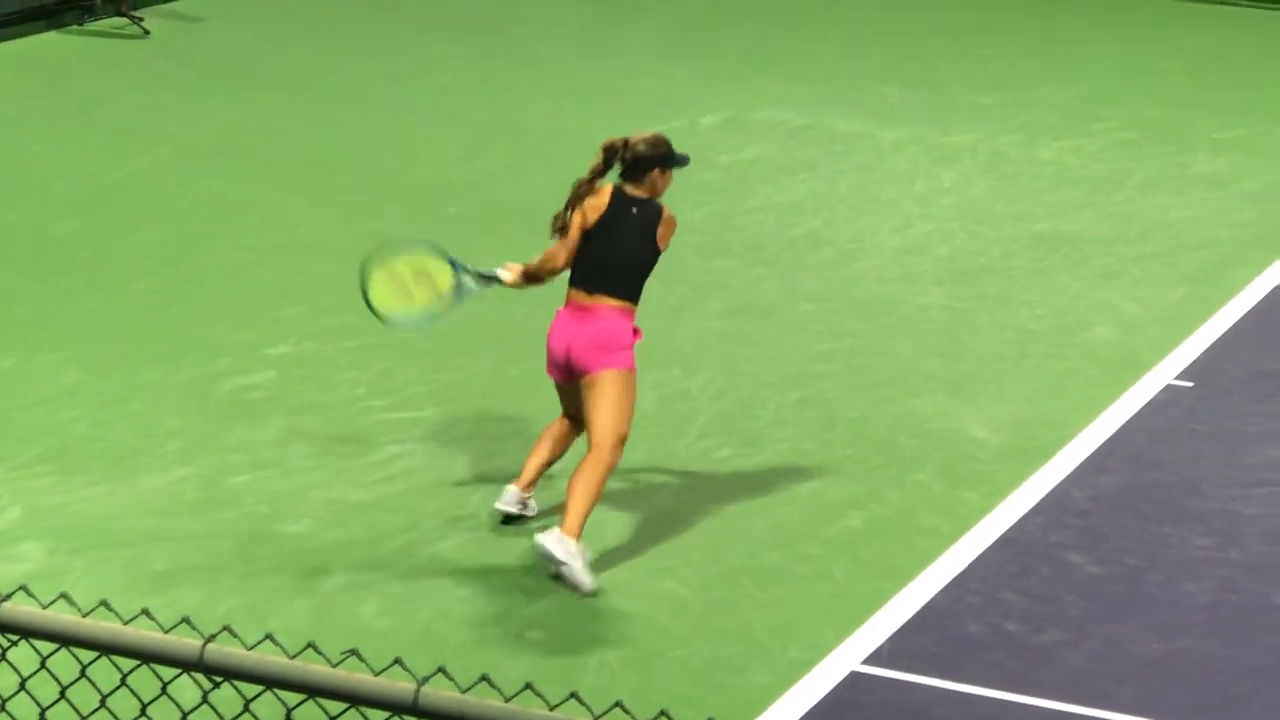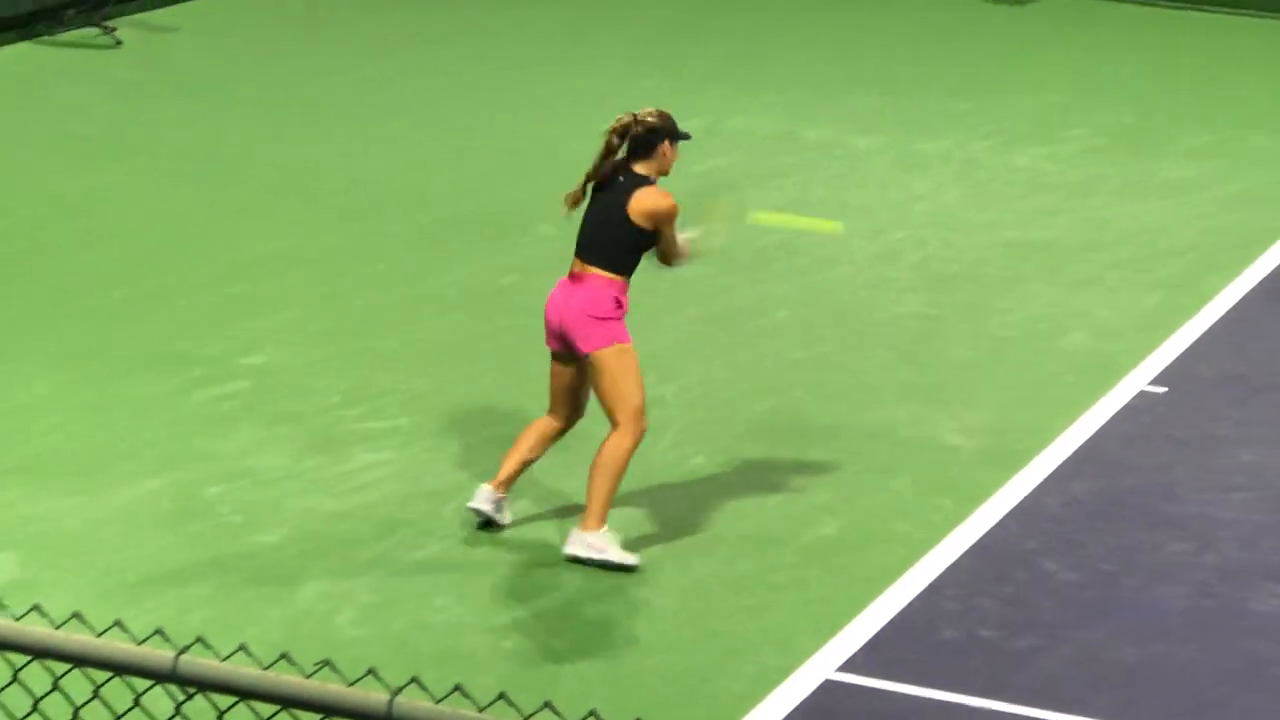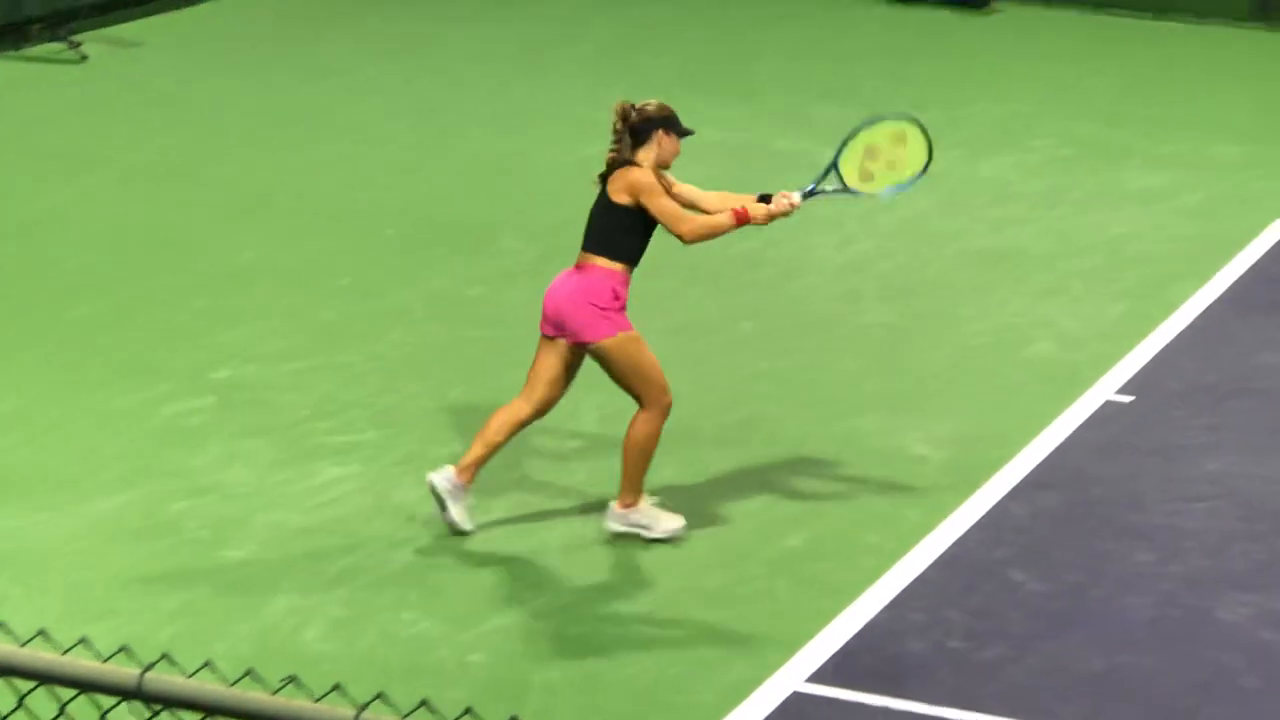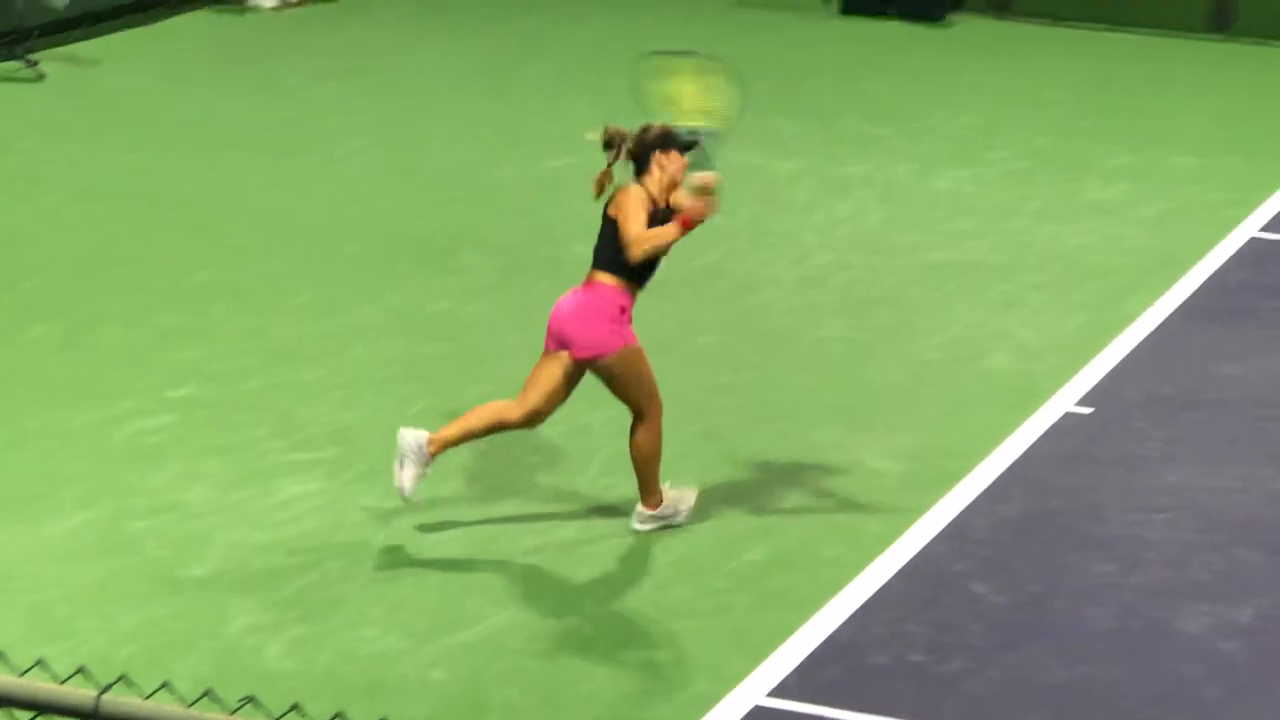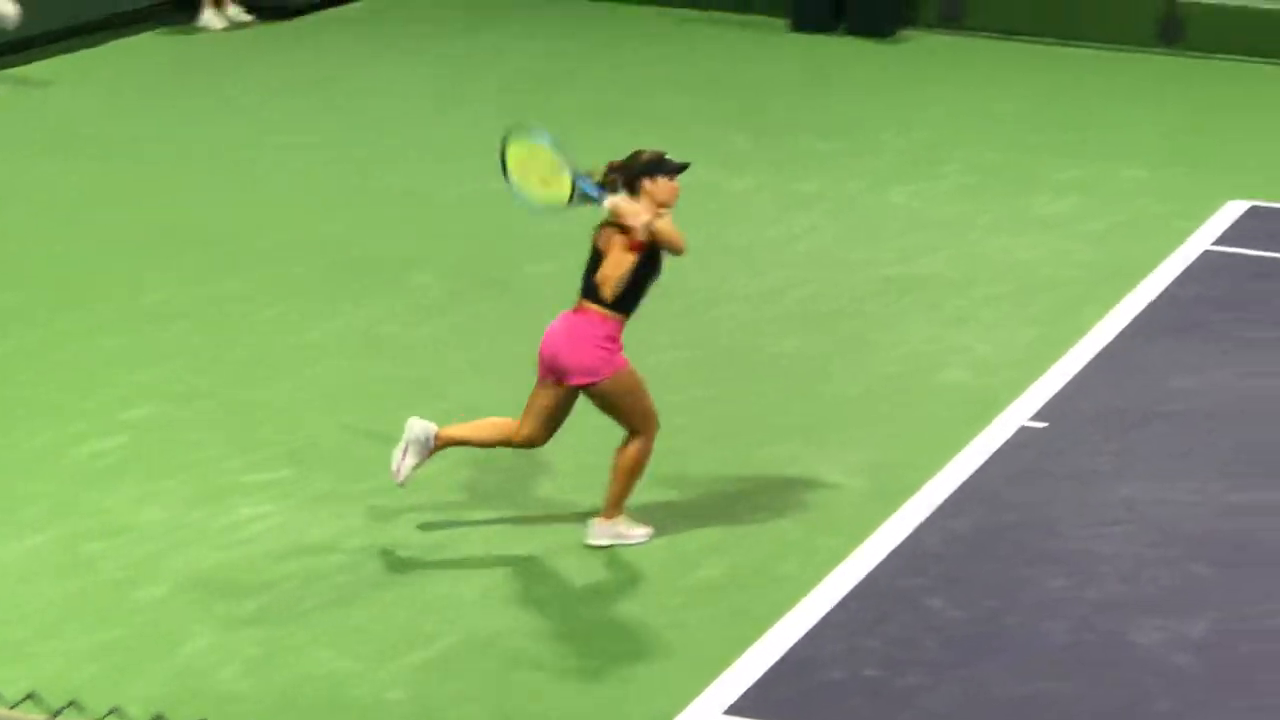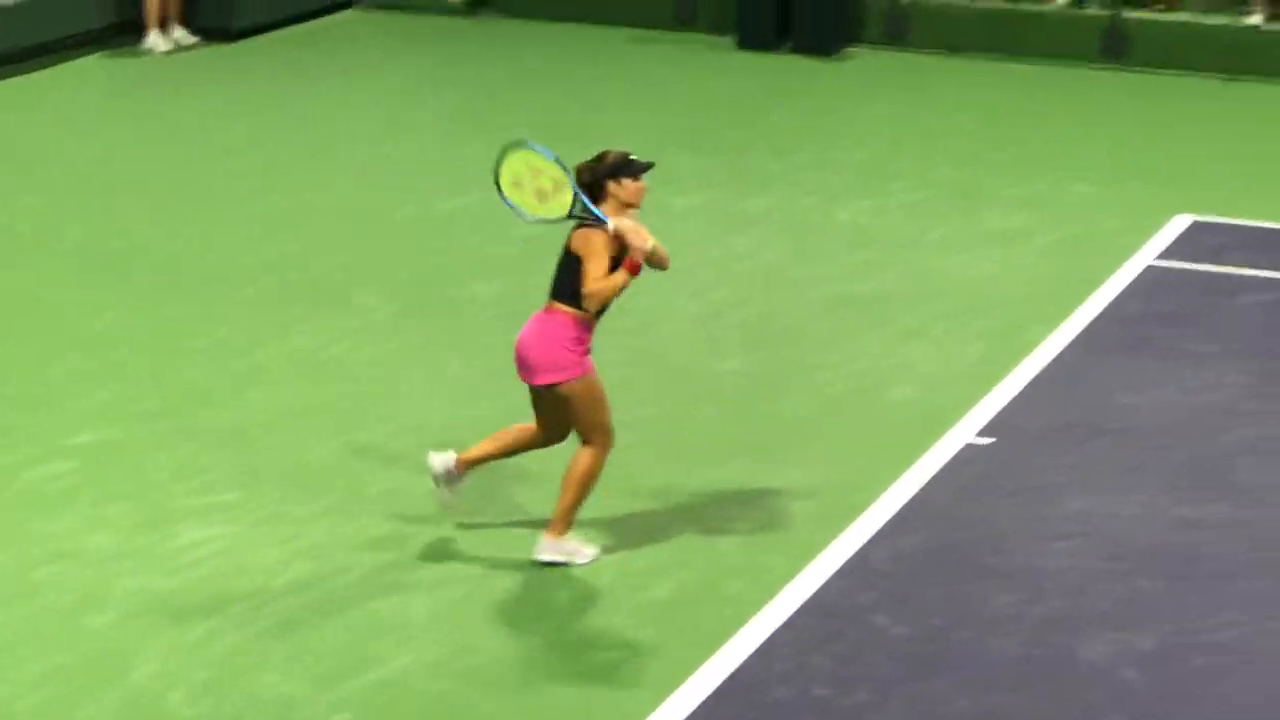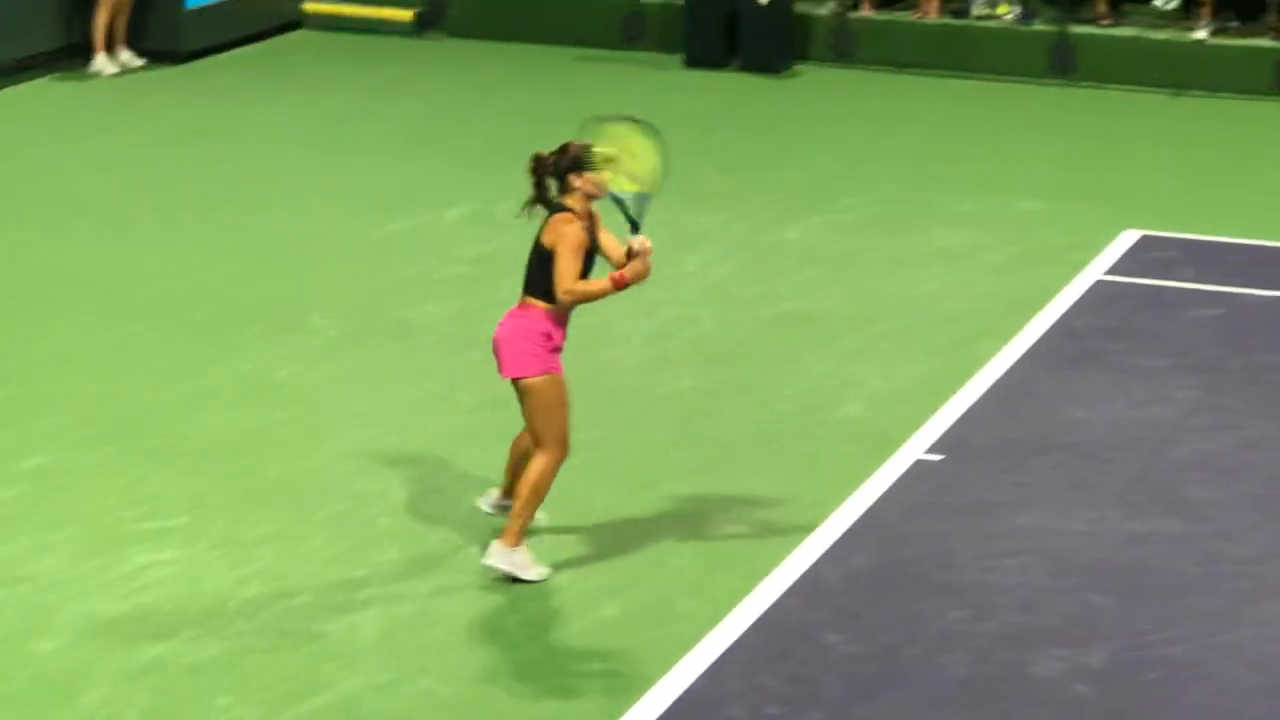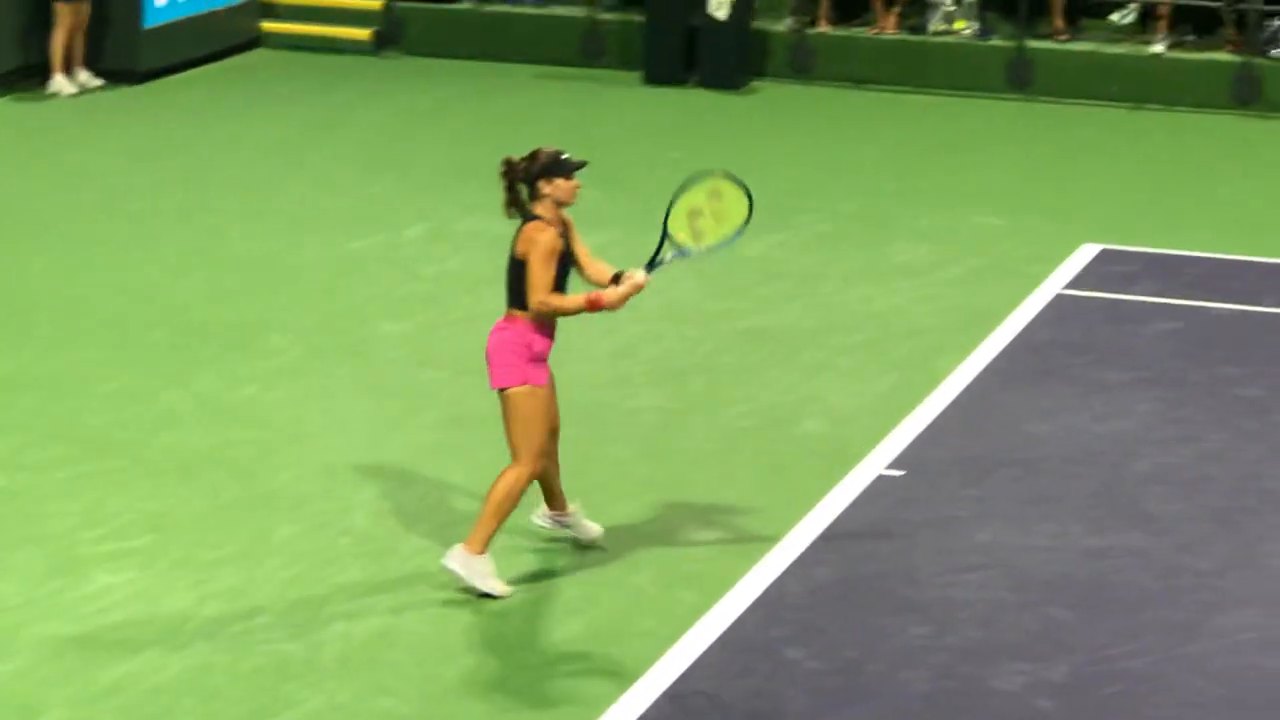
dt=0.1s
person 1, frame 1
left shoulder: (598, 197)
right shoulder: (665, 221)
left elbow: (557, 261)
left wrist: (525, 273)
left hip: (565, 329)
right hip: (608, 337)
left knee: (573, 418)
right knee: (604, 449)
left ankle: (518, 493)
right ankle: (565, 539)
person 1, frame 2
left shoulder: (610, 174)
right shoulder: (656, 200)
right elbow: (670, 254)
left wrist: (662, 240)
right wrist: (672, 245)
left hip: (563, 300)
right hip: (592, 311)
left knee: (563, 414)
right knee: (630, 424)
left ankle: (494, 492)
right ankle: (589, 532)
person 1, frame 3
left shoulder: (639, 173)
right shoulder: (636, 177)
left elbow: (708, 200)
right elbow: (689, 231)
left wrist: (767, 201)
right wrist: (750, 215)
left hip: (568, 293)
right hip: (594, 302)
left knee: (532, 403)
right knee: (656, 402)
left ankle: (457, 478)
right ankle: (630, 507)
person 1, frame 4
left shoulder: (669, 196)
right shoulder: (632, 192)
left elbow: (699, 213)
right elbow: (638, 250)
left wrist: (705, 193)
right wrist: (686, 219)
left hip: (574, 312)
right hip: (599, 317)
left knee: (525, 411)
right knee: (648, 411)
left ankle: (425, 444)
right ankle: (652, 505)
person 1, frame 5
left shoulder: (651, 219)
right shoulder: (620, 228)
left elbow: (677, 245)
right elbow: (607, 291)
left wrist: (649, 225)
right wrist: (636, 243)
left hip: (564, 338)
right hip: (590, 344)
left knee: (527, 433)
right knee: (644, 428)
left ankle: (432, 435)
right ankle: (608, 522)
person 1, frame 6
left shoulder: (620, 223)
right shoulder: (597, 233)
left elbow: (663, 262)
right elbow: (593, 300)
left wrist: (645, 245)
right wrist: (632, 267)
left hip: (543, 338)
right hip: (559, 342)
left knee: (551, 430)
right knee: (599, 439)
left ankle: (455, 463)
right ankle: (556, 538)
person 1, frame 7
left shoulder: (587, 216)
right shoulder: (569, 225)
left elbow: (616, 253)
right elbow: (566, 292)
left wrist: (638, 251)
right wrist: (625, 277)
left hip: (526, 333)
right hip: (530, 338)
left knee: (543, 431)
right knee: (552, 448)
left ankle: (506, 496)
right ankle: (508, 547)
person 1, frame 8
left shoulder: (559, 221)
right shoulder: (539, 235)
left elbow: (588, 265)
right elbow: (540, 301)
left wrist: (621, 280)
right wrist: (596, 299)
left hip: (532, 347)
right hip: (520, 349)
left knee: (549, 434)
right knee: (528, 460)
left ankle: (555, 510)
right ankle: (471, 553)
